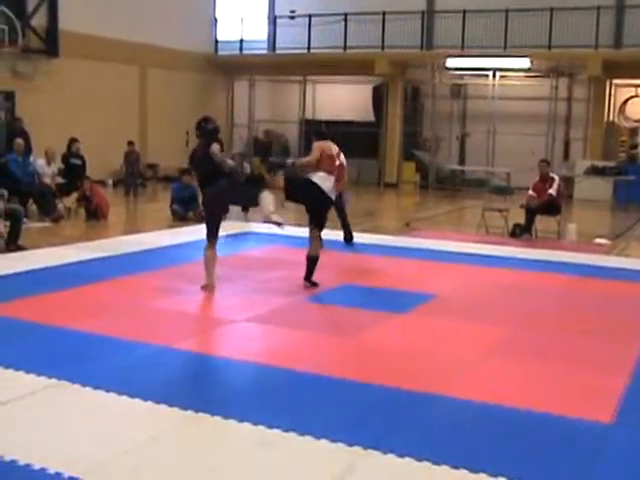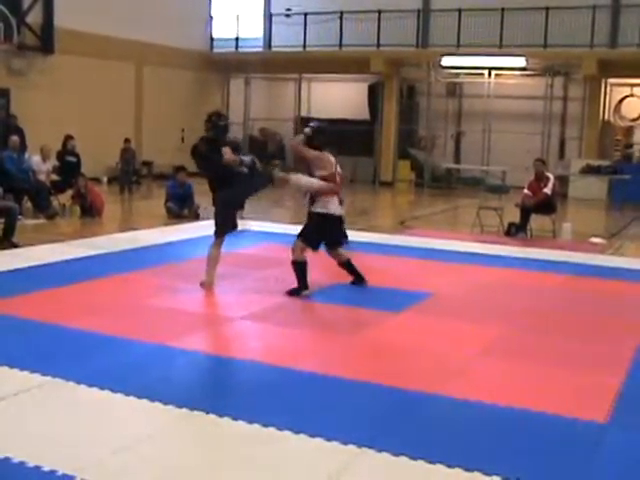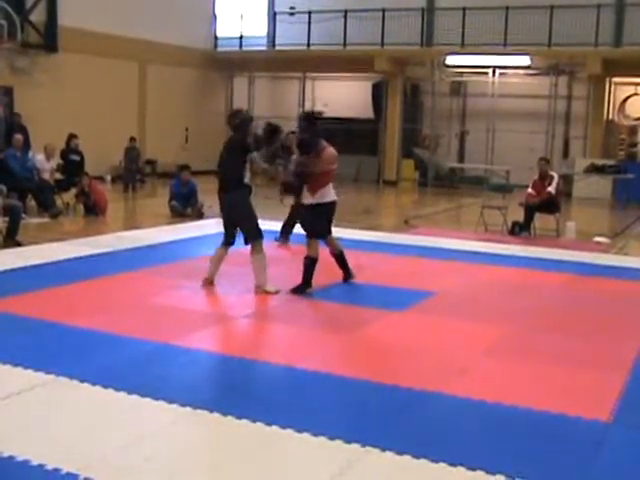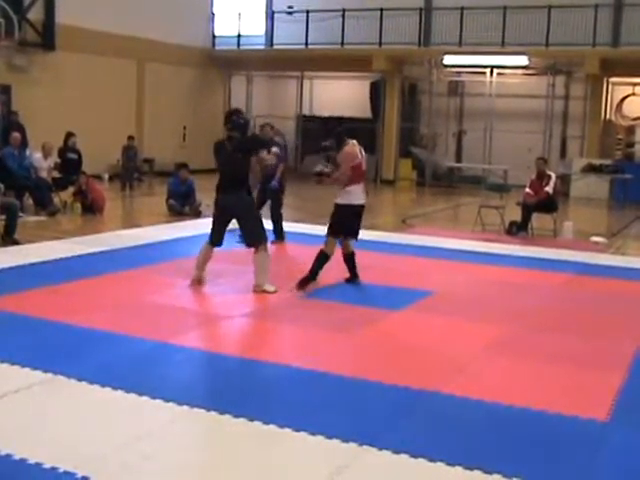
dt=0.5s
person 1, frame 1
left shoulder: (194, 154)
right shoulder: (214, 142)
right elbow: (216, 153)
right wrist: (227, 164)
left hip: (209, 196)
right hip: (223, 187)
left knee: (211, 242)
left ankle: (209, 282)
person 1, frame 2
left shoulder: (196, 149)
right shoulder: (218, 141)
right elbow: (228, 159)
right wrist: (243, 161)
left hip: (222, 196)
right hip: (237, 185)
left knee: (218, 239)
right knee: (282, 177)
left ankle: (208, 280)
right ankle: (325, 185)
person 1, frame 3
left shoulder: (230, 144)
right shoulder: (241, 143)
right elbow: (257, 164)
left hip: (226, 197)
right hip: (238, 197)
left knee: (228, 240)
right knee: (256, 240)
left ankle: (209, 276)
right ankle: (261, 285)
person 1, frame 4
left shoulder: (219, 146)
right shoulder: (248, 142)
right elbow: (267, 160)
right wrist: (267, 151)
left hip: (223, 197)
right hip: (241, 197)
left knee: (213, 240)
right knee: (260, 242)
left ankle: (197, 276)
right ankle: (261, 283)
person 2, frame 1
left shoulder: (320, 145)
right shoulder: (340, 155)
left elbow: (311, 160)
right elbow: (341, 185)
left wrist: (293, 163)
left hip: (314, 186)
right hip: (328, 197)
right knee: (315, 236)
right ankle: (309, 277)
person 2, frame 2
left shoulder: (319, 159)
right shoulder: (328, 159)
left elbow: (295, 145)
left wrist: (307, 132)
left hip: (323, 213)
right hip: (334, 212)
left knee: (298, 247)
right knee: (334, 251)
left ankle: (302, 286)
right ankle: (359, 278)
person 2, frame 3
left shoulder: (329, 154)
right shoulder: (313, 148)
left elbow: (311, 170)
right elbow: (303, 170)
left wrist: (304, 160)
left hip: (323, 201)
right hip: (311, 200)
left knee: (312, 240)
right knee: (327, 238)
left ankle: (306, 283)
right ankle: (347, 271)
person 2, frame 4
left shoulder: (346, 151)
right shoulder: (354, 145)
left elbow: (343, 177)
left wrist: (328, 174)
left hip: (348, 200)
right hip: (356, 200)
left knee: (331, 239)
right knee: (345, 239)
left ankle: (311, 275)
right ankle: (354, 275)
